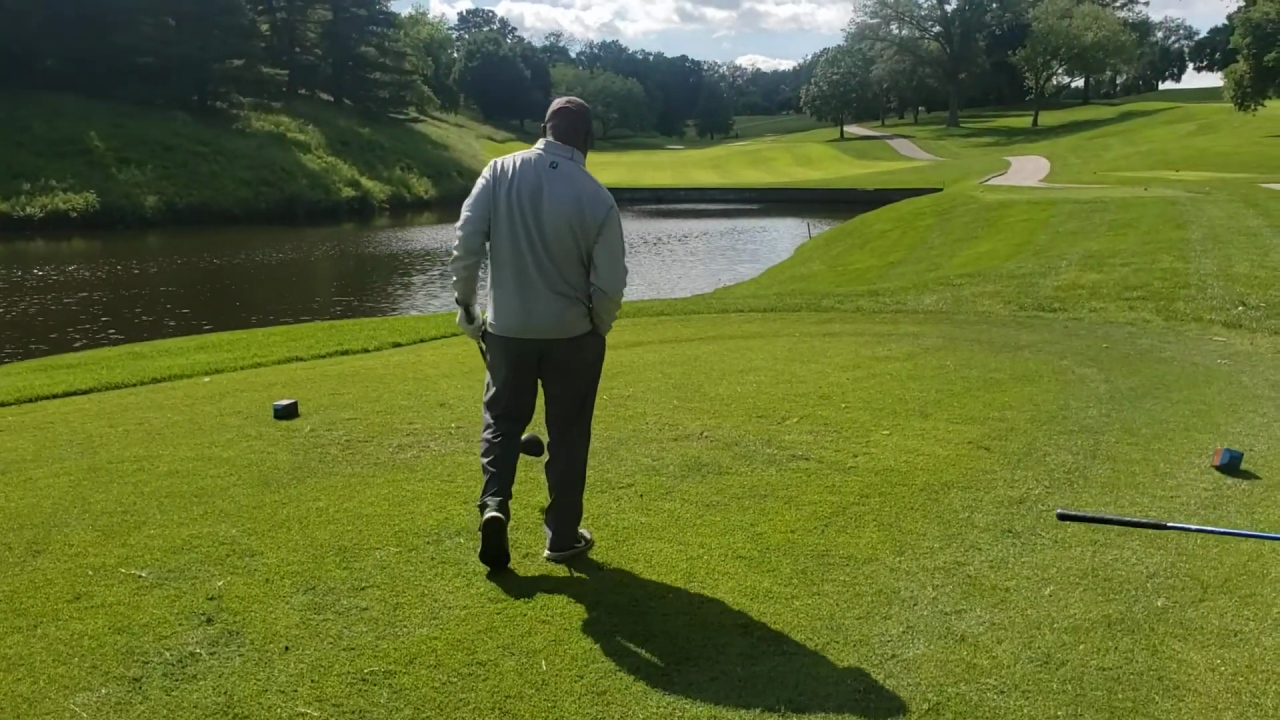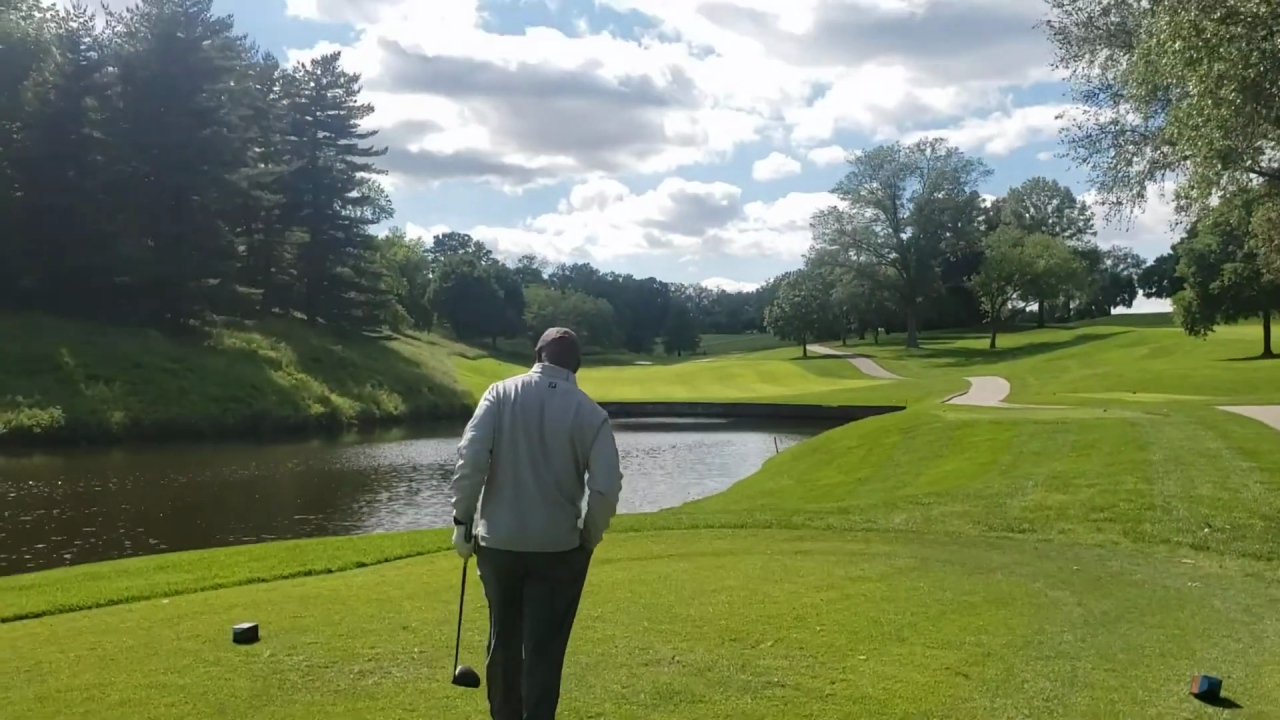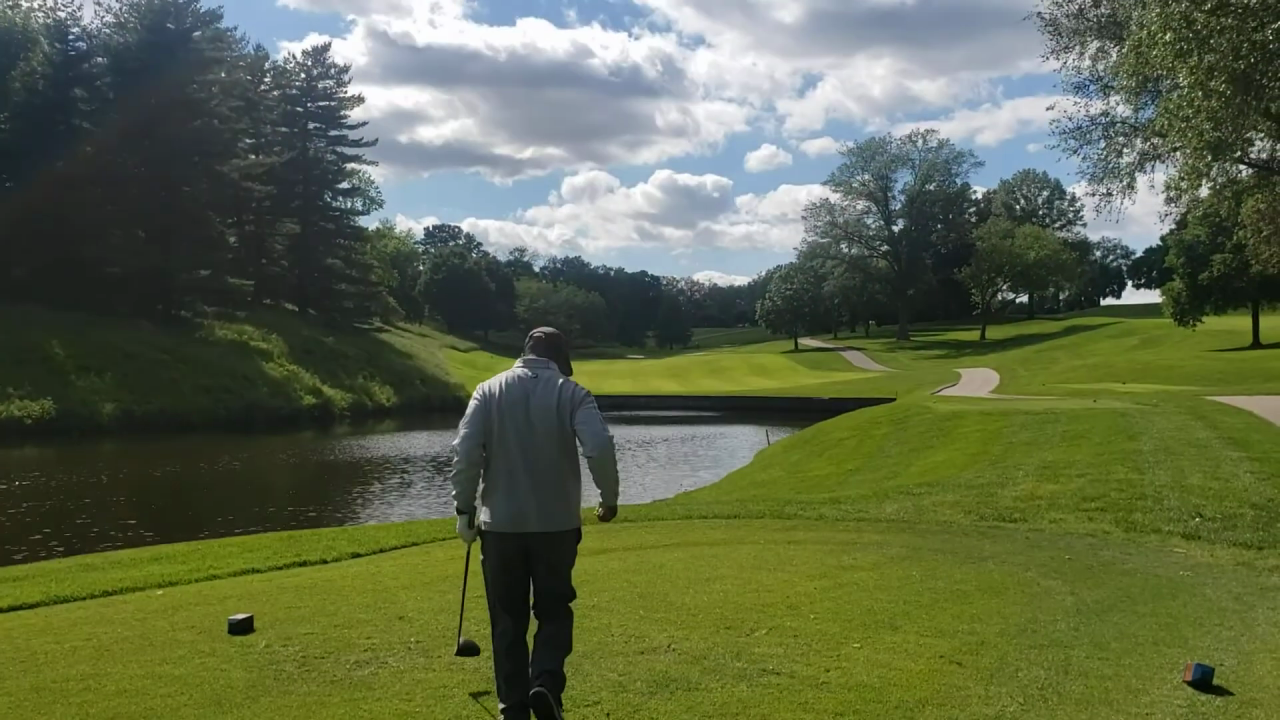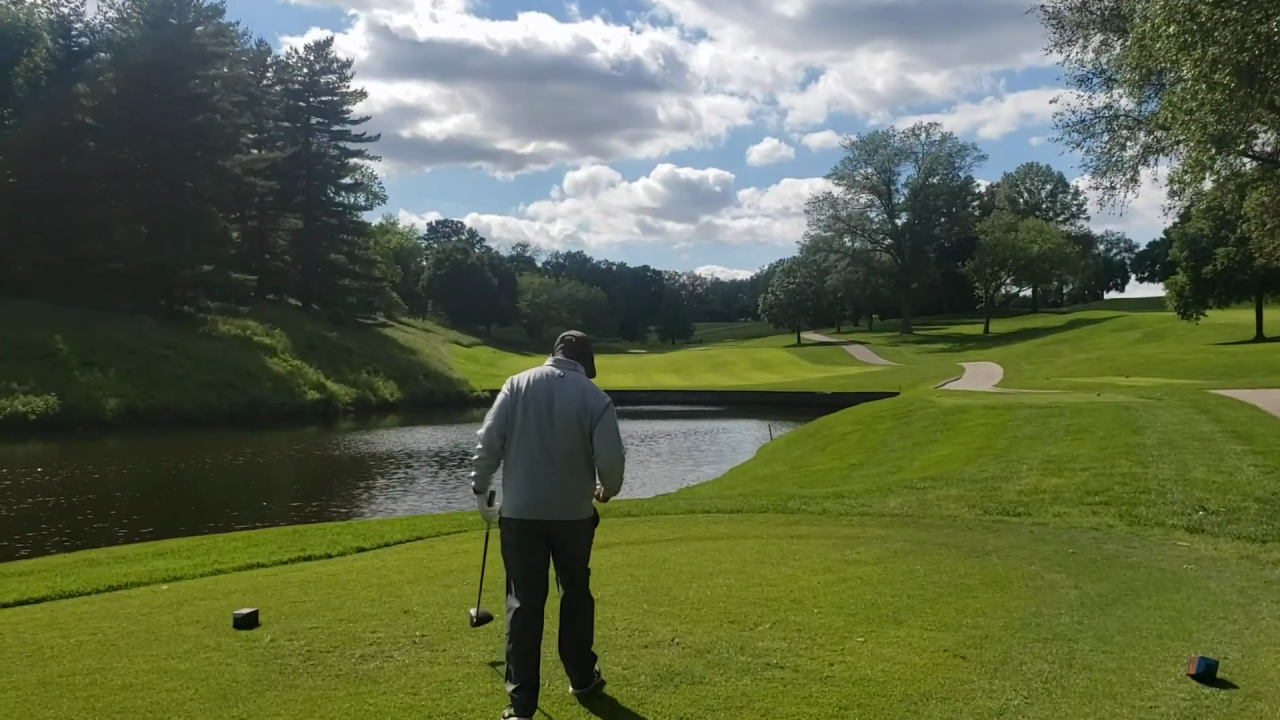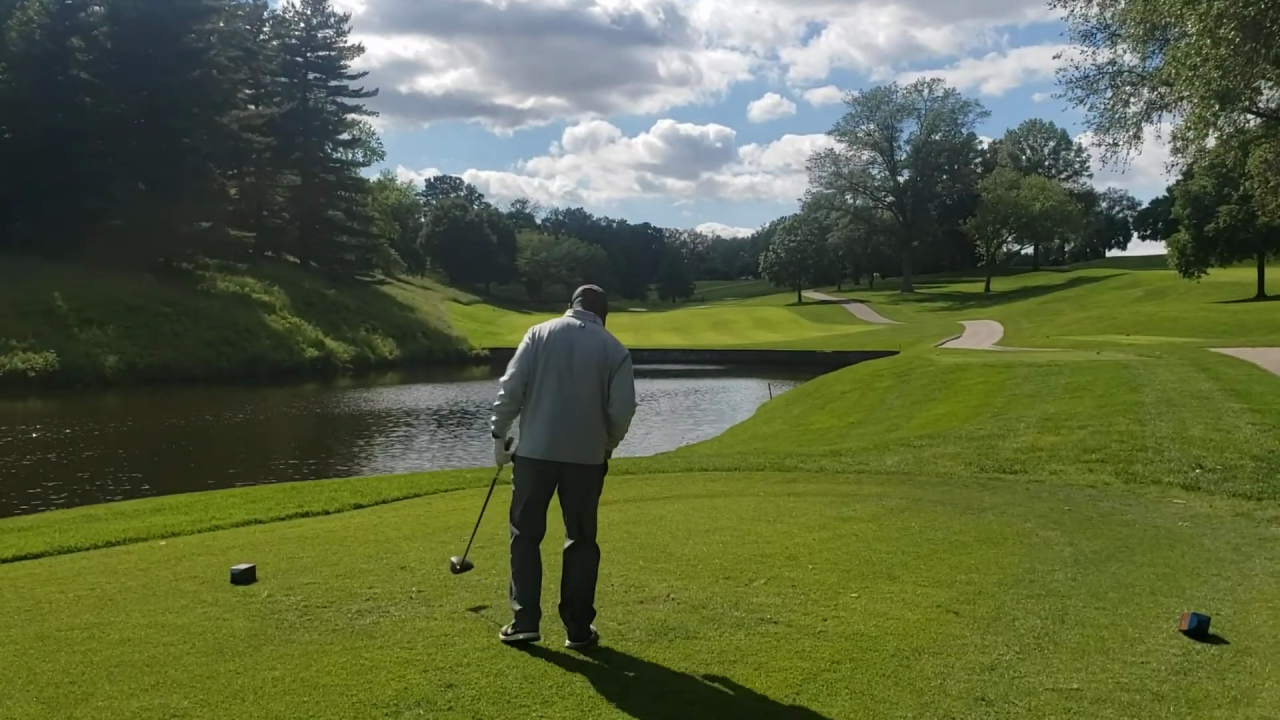
dt=0.4s
person 1, frame 1
left shoulder: (500, 171)
right shoulder: (596, 197)
left elbow: (466, 242)
right elbow: (609, 281)
left wrist: (466, 303)
right wrist: (599, 330)
left hip: (507, 328)
right hip: (571, 333)
left knee: (502, 421)
right knee: (568, 434)
left ankle: (494, 507)
right ankle: (562, 535)
person 1, frame 2
left shoulder: (501, 394)
right shoulder: (590, 413)
left elbow: (470, 459)
right elbow: (605, 486)
left wrist: (462, 521)
right wrist: (588, 540)
left hip: (498, 541)
right hip: (557, 546)
left knee: (505, 636)
right knee: (543, 648)
person 1, frame 3
left shoulder: (489, 390)
right shoulder: (572, 393)
left elbow: (465, 454)
right elbow: (599, 448)
left wrist: (465, 510)
right wrist: (609, 497)
left hip: (500, 526)
right hip: (557, 525)
left knee: (508, 620)
right knee: (554, 612)
right ankle: (545, 688)
person 1, frame 4
left shoulder: (517, 384)
right shoulder: (595, 397)
left elbow: (489, 441)
right elbow: (611, 458)
left wrist: (481, 490)
right wrist: (608, 490)
left hip: (519, 513)
right hip: (573, 514)
left knee: (523, 603)
right knee: (576, 593)
right ankle: (583, 677)
person 1, frame 5
left shoulder: (540, 333)
right shoulder: (614, 349)
left elbow: (511, 387)
right elbow: (623, 408)
left wrist: (499, 434)
right wrist: (608, 444)
left hip: (534, 453)
right hip: (586, 459)
left knee: (525, 534)
right knee: (581, 540)
left ankle: (525, 620)
right ankle: (578, 627)
